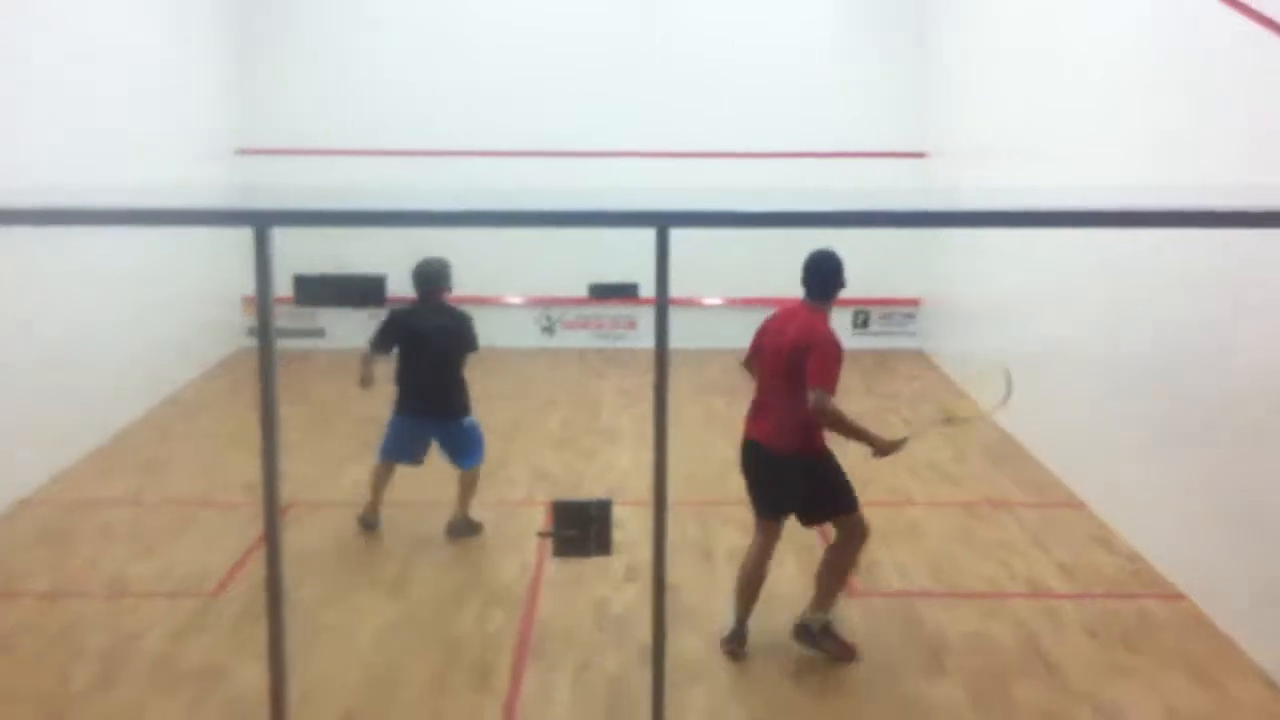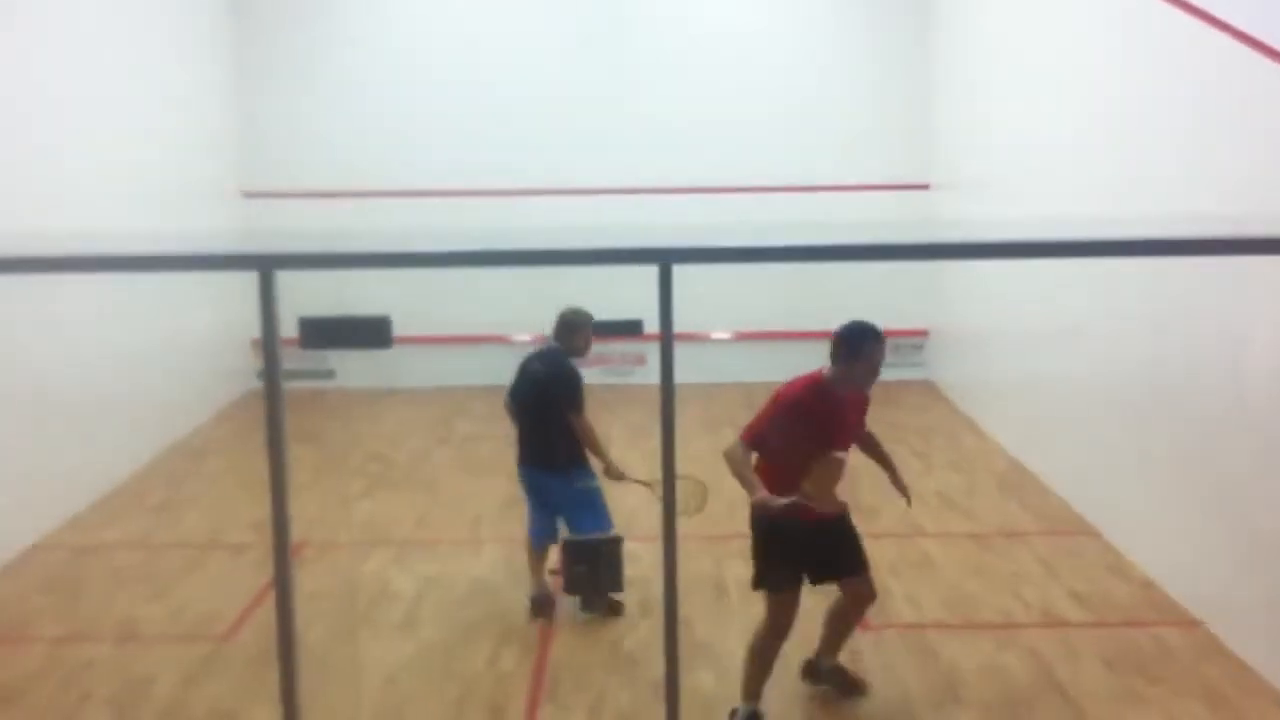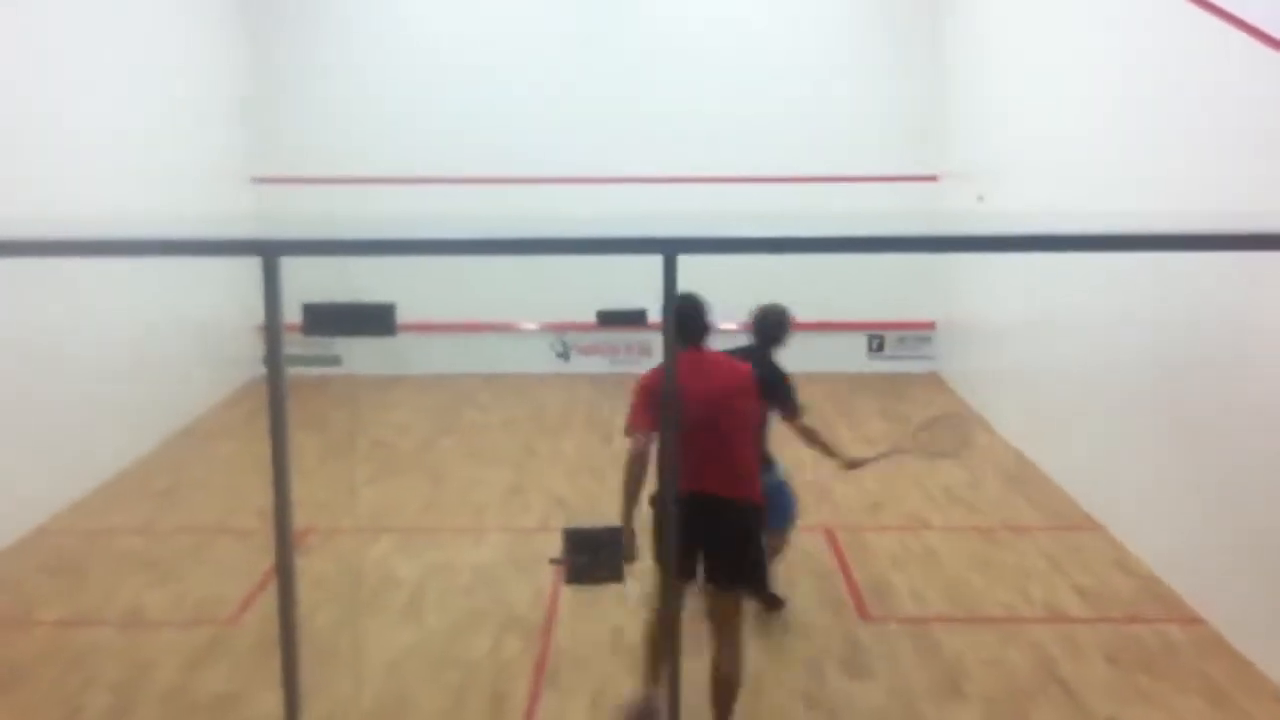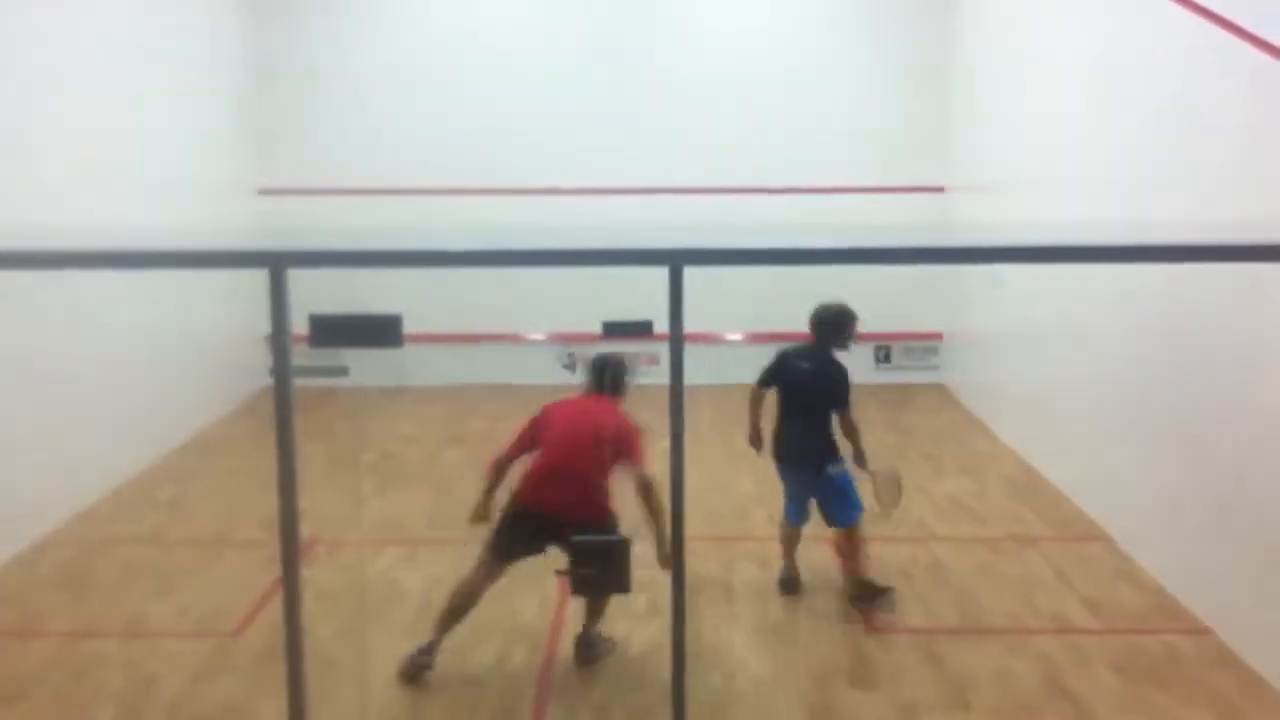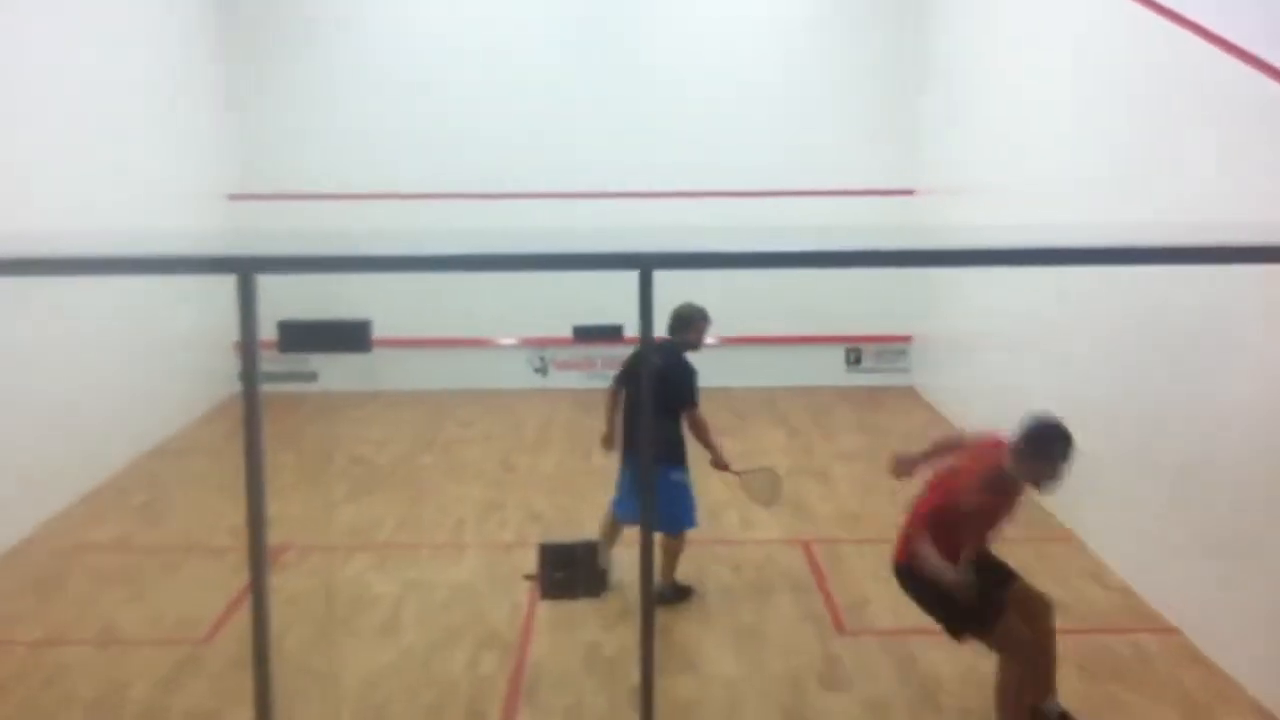
dt=1s
person 1, frame 1
left shoulder: (777, 319)
right shoulder: (822, 338)
left elbow: (750, 364)
right elbow: (817, 405)
right wrist: (871, 439)
left hip: (757, 444)
right hip: (799, 450)
left knee: (765, 535)
right knee: (853, 530)
left ankle: (737, 630)
right ankle: (815, 621)
person 1, frame 2
left shoulder: (857, 395)
right shoulder: (795, 398)
right elbow: (736, 448)
left wrist: (890, 469)
right wrist: (756, 492)
left hip: (825, 510)
right hip: (779, 515)
left knee: (861, 592)
right knee: (780, 618)
left ankle: (821, 663)
person 1, frame 3
left shoulder: (656, 382)
right shoulder: (744, 375)
left elbow: (638, 451)
left wrist: (626, 521)
left hip: (682, 500)
right hip: (740, 501)
left knee: (669, 597)
right knee: (727, 622)
person 1, frame 4
left shoulder: (554, 411)
right shoulder: (623, 425)
left elbow: (504, 459)
right elbow: (643, 480)
left wrist: (485, 500)
right wrist: (662, 540)
left hip: (532, 503)
right hip: (586, 512)
left knee: (483, 573)
left ankle: (430, 650)
right ankle: (588, 638)
person 1, frame 5
left shoulder: (1002, 453)
right shoulder: (976, 496)
left elbow: (956, 441)
right elbow: (921, 550)
left wrist: (917, 458)
right wrist: (949, 576)
left hip: (956, 555)
right hip: (926, 569)
left knee: (1040, 611)
right knee: (1021, 648)
person 2, frame 1
left shoulder: (400, 318)
right shoulder: (460, 321)
left elbow: (373, 353)
left wrist: (365, 372)
left hip: (411, 406)
right hip: (452, 406)
left knee: (389, 457)
right knee: (471, 459)
left ankle: (371, 512)
right ankle: (460, 520)
person 2, frame 2
left shoulder: (530, 362)
right shoulder: (566, 373)
left elbow: (511, 406)
right elbow: (579, 424)
right wrist: (607, 461)
left hip: (530, 462)
right hip: (564, 464)
left knee: (540, 527)
right knee: (594, 528)
left ankle: (539, 591)
right ankle: (595, 595)
person 2, frame 3
left shoulder: (727, 359)
right shoulder: (774, 376)
right elbow: (800, 426)
right wrist: (839, 457)
right knee: (781, 522)
right ankle: (757, 582)
person 2, frame 4
left shoulder: (785, 358)
right shoulder: (835, 372)
left elbow: (757, 393)
right elbow: (846, 421)
left wrist: (755, 429)
right wrist: (861, 455)
left hip: (785, 451)
right hip: (819, 455)
left knee: (795, 511)
right knee: (848, 518)
left ankle: (788, 573)
right ankle: (857, 584)
person 2, frame 5
left shoulder: (642, 355)
right shoulder: (682, 369)
left elbow: (616, 390)
right elbow: (693, 419)
left wrist: (610, 427)
right wrist: (716, 454)
left hip: (633, 448)
right hip: (666, 455)
left knee: (620, 509)
right knee: (677, 521)
left ankle: (599, 564)
right ankle: (666, 585)
